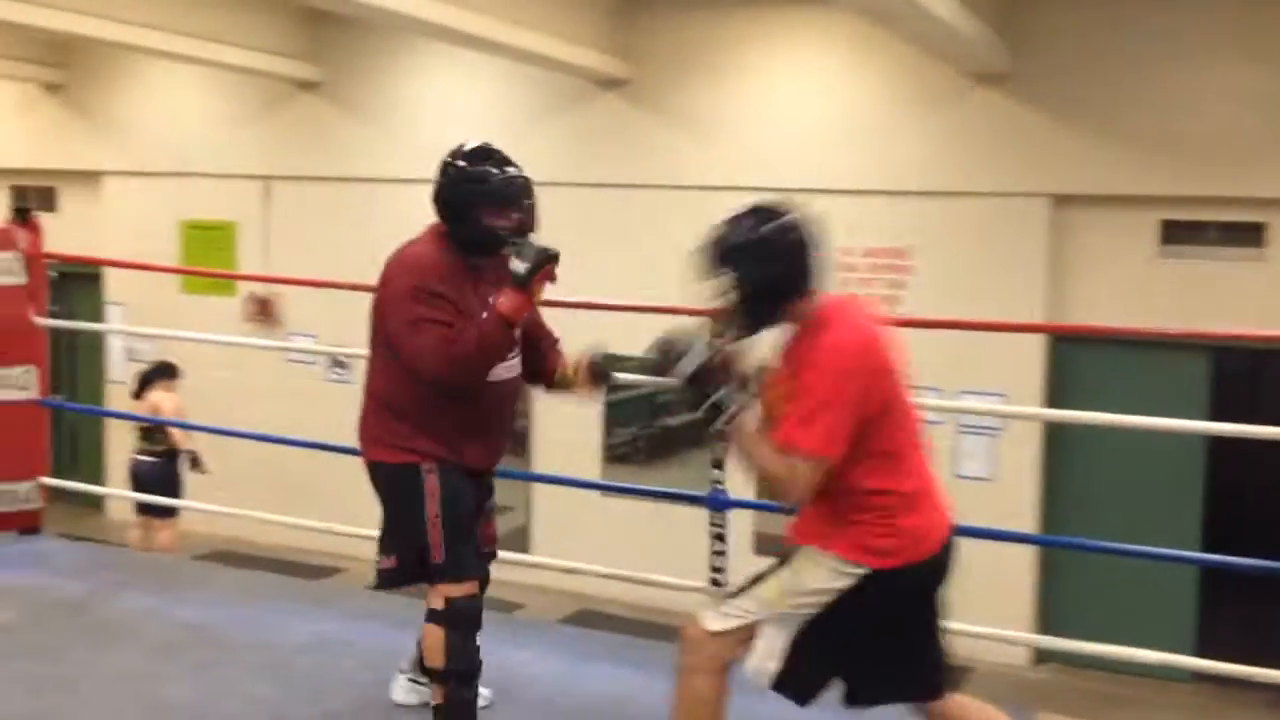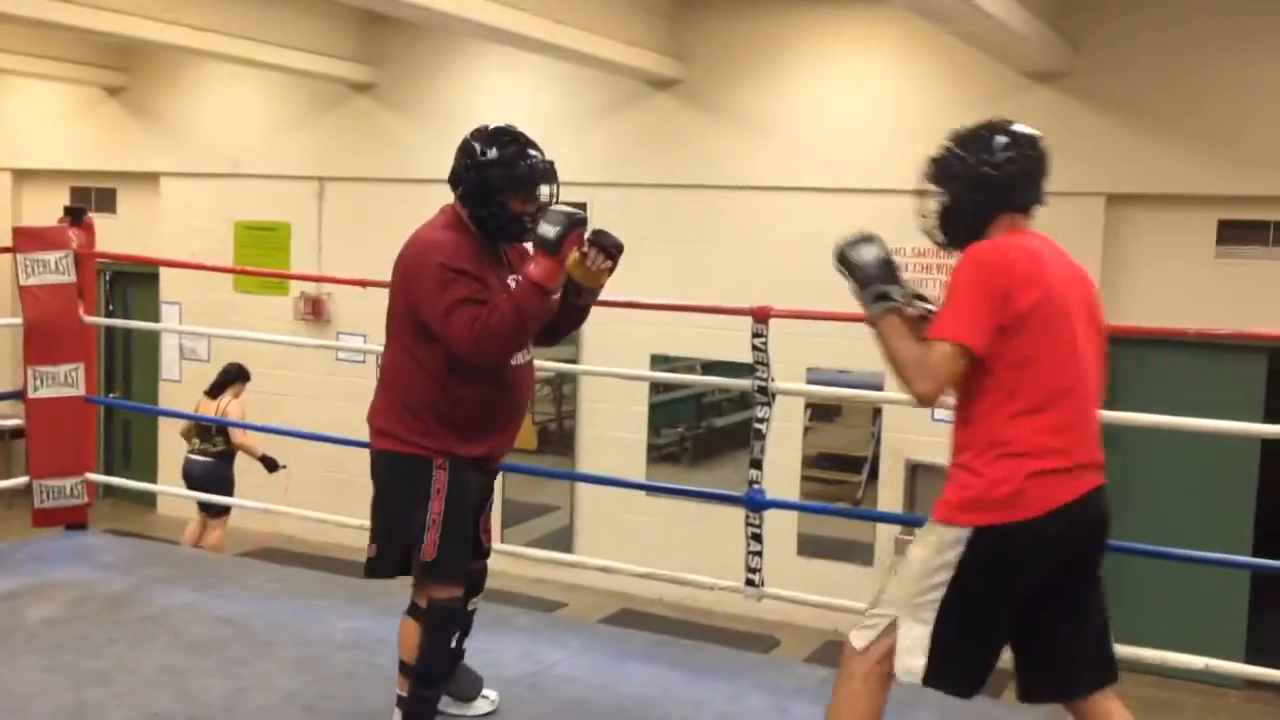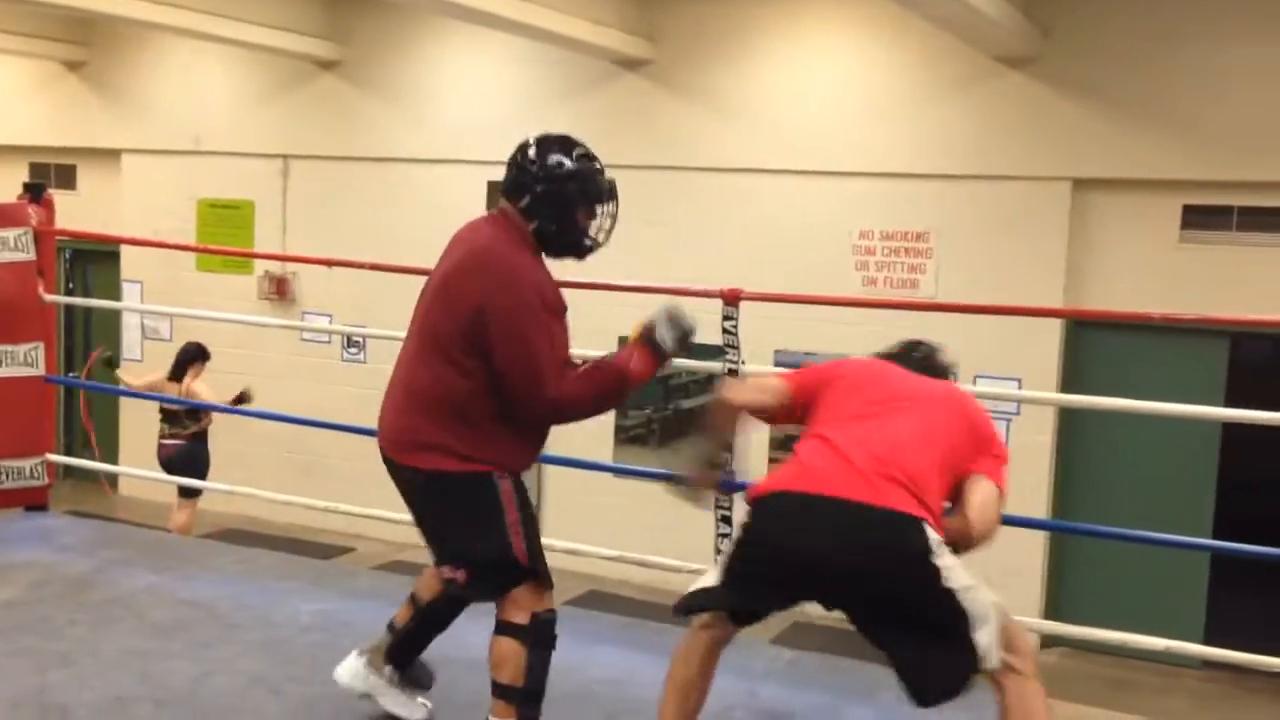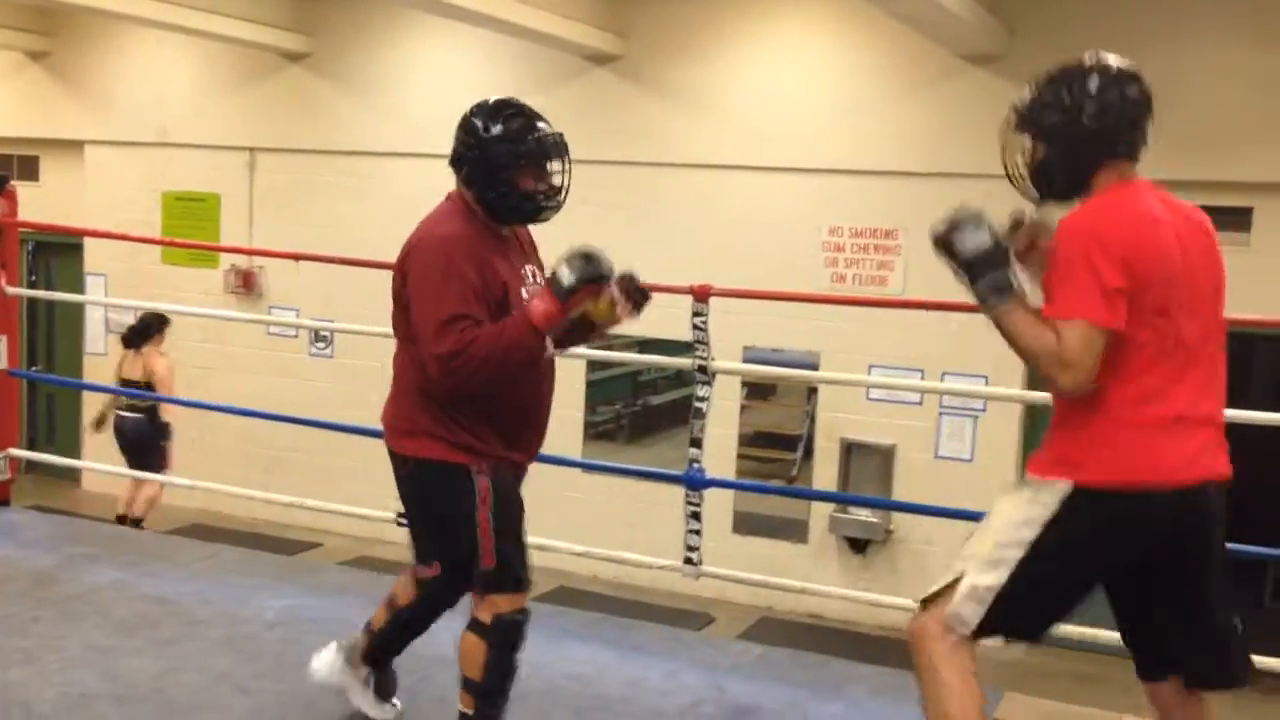
dt=0.7s
person 1, frame 1
left shoulder: (495, 264)
right shoulder: (418, 269)
left elbow: (530, 347)
right elbow: (445, 363)
left wrist: (565, 369)
right wrist: (512, 300)
left hip: (470, 452)
right hip: (417, 453)
left knee: (466, 573)
right knee: (456, 587)
person 1, frame 2
left shoulder: (504, 244)
right shoulder: (437, 251)
left elbow: (541, 330)
right elbow: (484, 341)
left wrist: (581, 286)
right wrist: (545, 267)
left hip: (470, 446)
right hip: (426, 448)
left knee: (466, 575)
right knee: (440, 588)
person 1, frame 3
left shoulder: (491, 241)
right shoulder: (514, 273)
right elbow: (550, 395)
right wrist: (639, 360)
left hip: (426, 439)
right hip: (461, 455)
left knee: (466, 571)
right knee: (529, 601)
left ankle: (380, 662)
person 1, frame 4
left shoulder: (509, 231)
right shoulder: (445, 243)
left elbow: (519, 332)
right elbow: (456, 358)
left wrist: (588, 312)
right wrist: (550, 306)
left hip: (481, 448)
right hip: (450, 451)
left knee: (443, 572)
right knee: (502, 599)
left ankle: (355, 661)
person 2, frame 1
left shoulder: (837, 349)
right shoulder: (835, 322)
left elbow: (793, 487)
right elbow: (801, 421)
left hip: (874, 548)
right hip: (914, 540)
left knee: (705, 643)
person 2, frame 2
left shoulder: (988, 262)
right shoulder: (1072, 273)
left elbow: (928, 384)
left wrist: (880, 297)
right wrist: (928, 324)
left hip: (997, 511)
right hip: (1077, 506)
left knee: (868, 656)
person 2, frame 3
left shoulder: (847, 373)
right shoulder: (974, 418)
left elbow: (737, 399)
right elbow: (977, 524)
left wrist: (708, 459)
left hip: (799, 519)
right hip: (897, 534)
left knee: (710, 622)
right knee: (1013, 658)
person 2, frame 4
left shoulder: (1093, 227)
right shoulder: (1195, 226)
left elbow: (1072, 371)
left wrist: (994, 283)
left hip: (1100, 486)
right hip: (1194, 489)
left knee: (936, 627)
person 3, frame 1
left shoulder: (141, 401)
right shoulder: (166, 399)
right elbow: (173, 429)
right wrist: (189, 452)
left hip: (140, 464)
right hip: (161, 467)
left knee: (142, 520)
right knee: (165, 523)
person 3, frame 2
left shoulder: (204, 400)
right shoulder: (233, 404)
left elbow: (184, 430)
right elbow: (238, 439)
right wrist: (264, 458)
left hip: (191, 465)
right hip: (215, 469)
left knee: (204, 515)
right knee: (217, 523)
person 3, frame 3
left shoulder: (163, 382)
right shoulder: (194, 386)
left elbow: (132, 384)
right elbow: (213, 403)
left wrist: (115, 369)
right wrist: (235, 401)
left hip: (166, 449)
right hip: (191, 451)
left knee: (184, 498)
right knee: (188, 503)
person 3, frame 4
left shoulder: (126, 356)
right shoulder: (158, 360)
left elbow: (116, 391)
right elbow: (163, 397)
left wrist: (103, 414)
right wrist: (166, 426)
left hip: (123, 422)
right hip: (145, 425)
left knee: (138, 476)
right knee: (155, 480)
left ankle: (122, 520)
right ankle: (134, 523)
